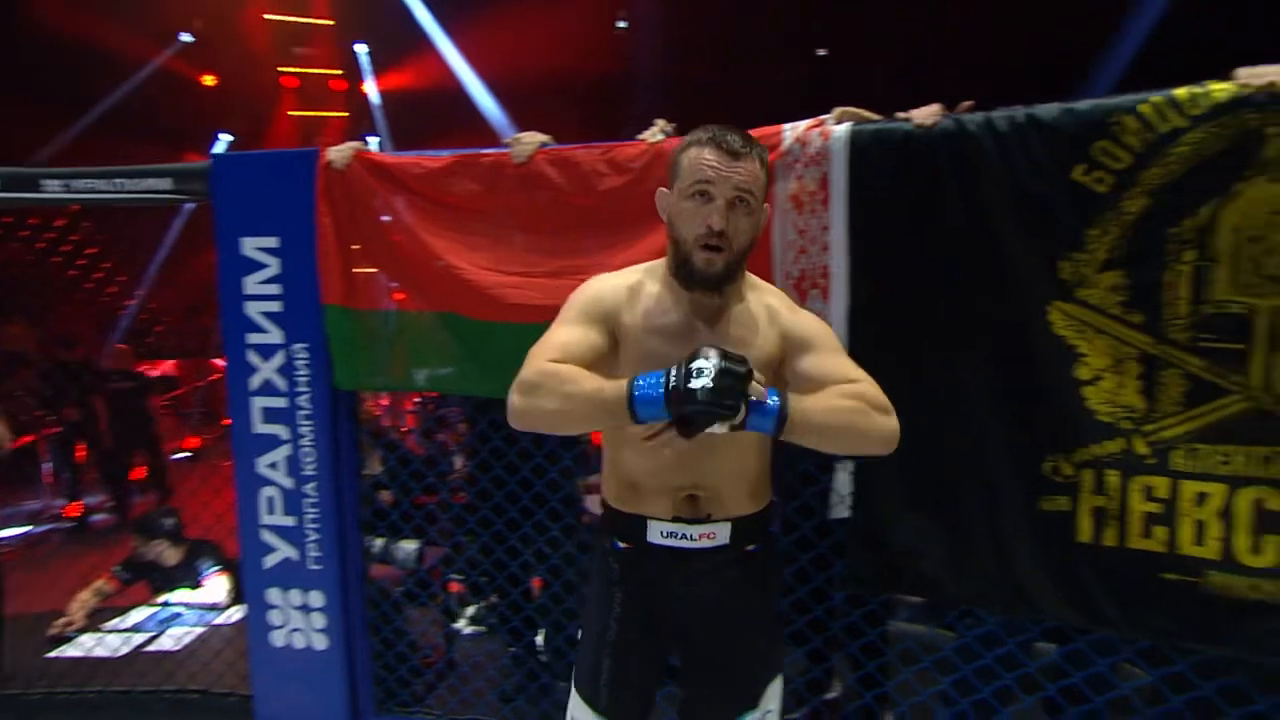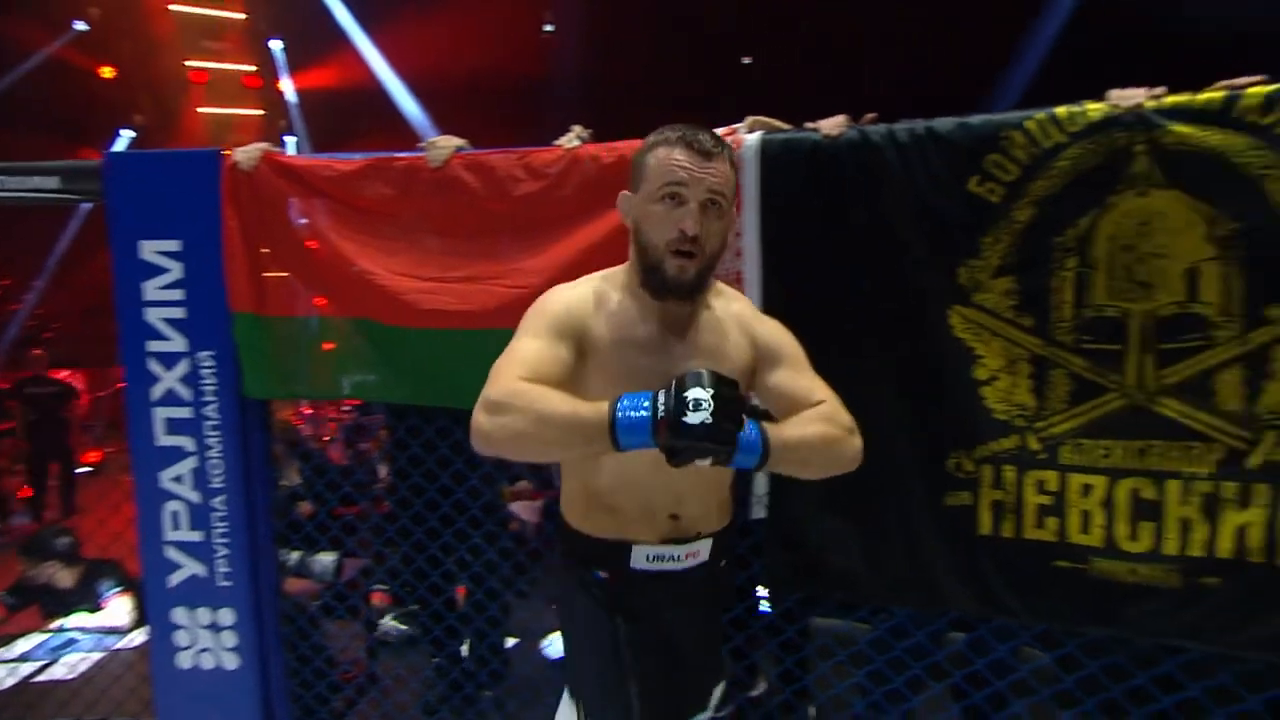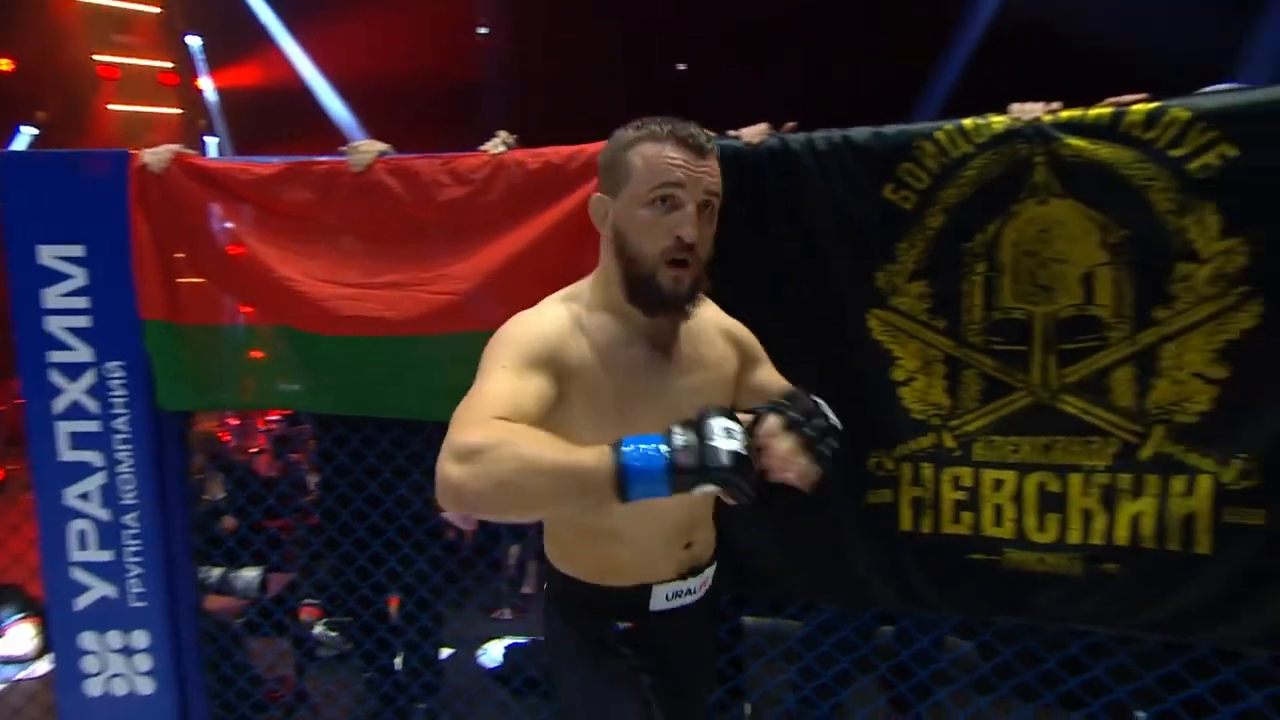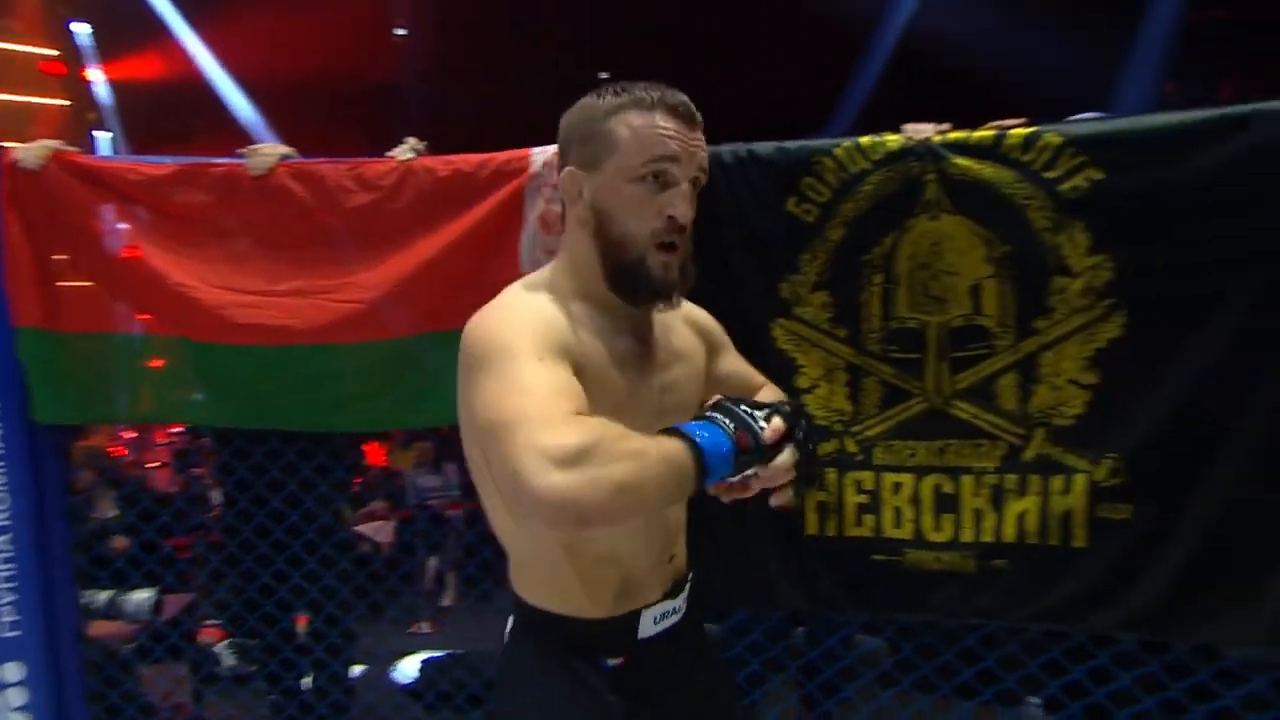
dt=0.2s
person 1, frame 1
left shoulder: (783, 320)
right shoulder: (611, 298)
left elbow: (879, 425)
right elbow: (528, 399)
left wrist: (759, 406)
right wrist: (660, 393)
left hip: (742, 561)
right hip: (634, 561)
person 1, frame 2
left shoulder: (750, 329)
right shoulder: (574, 309)
left elbow: (843, 440)
right elbow: (493, 422)
left wrist: (743, 440)
right wrist: (648, 418)
left hip: (704, 579)
right hip: (605, 585)
person 1, frame 3
left shoulder: (724, 335)
right shoulder: (546, 335)
left elbow: (803, 423)
right elbow: (464, 474)
left wrist: (797, 435)
right wrist: (665, 459)
left hip: (695, 608)
right hip: (600, 629)
person 1, frame 4
left shoulder: (688, 324)
right shoulder: (519, 325)
left elbow: (763, 397)
right elbow: (561, 484)
left wrist: (770, 436)
right wrist: (714, 442)
left hip: (673, 630)
right hip: (570, 662)
